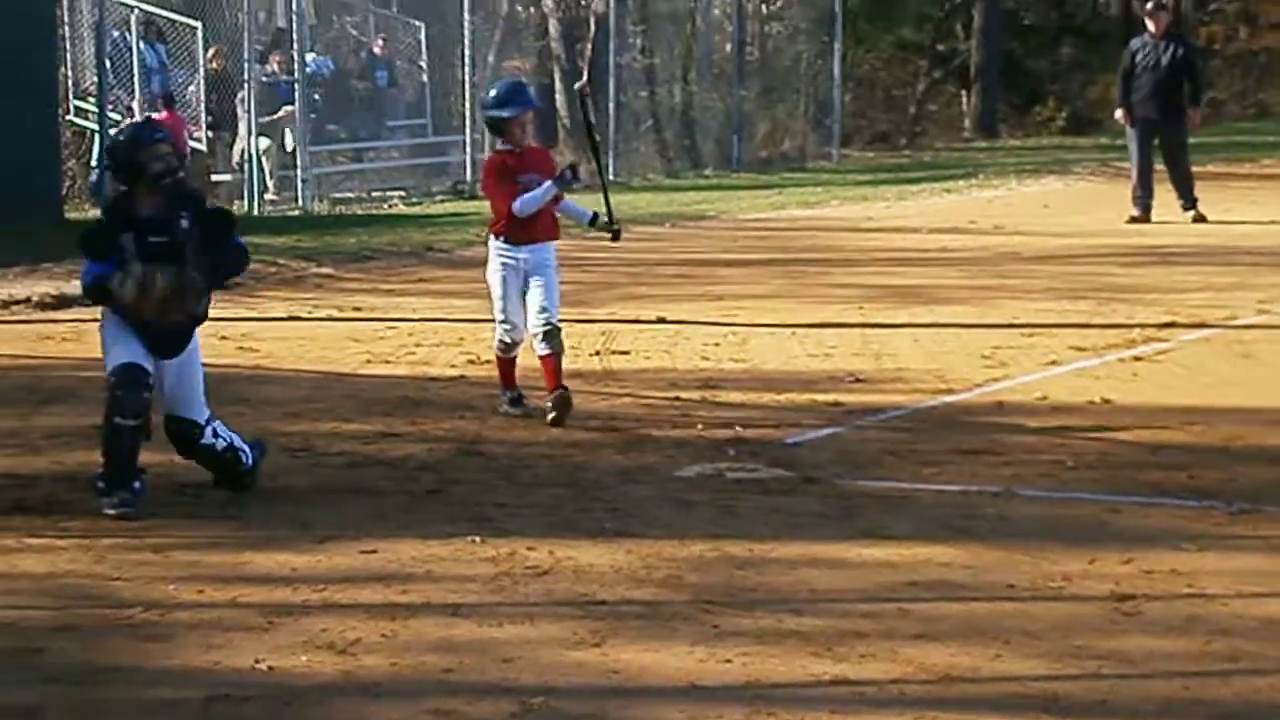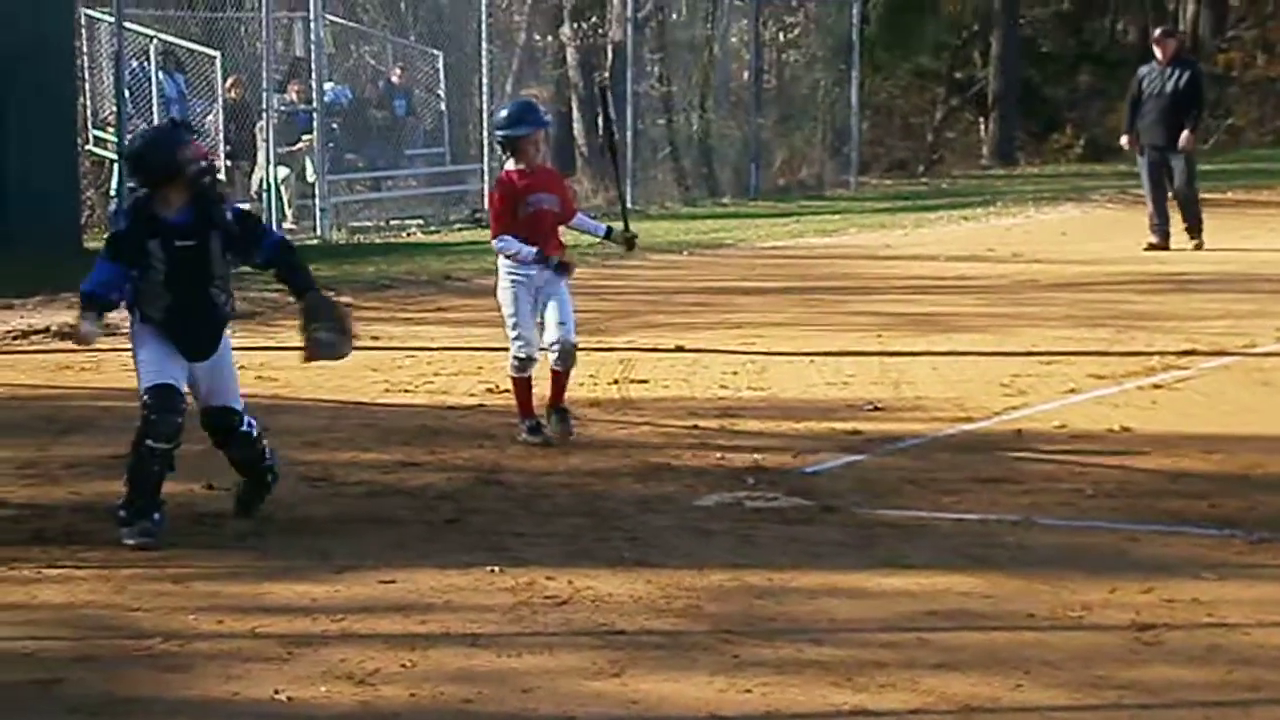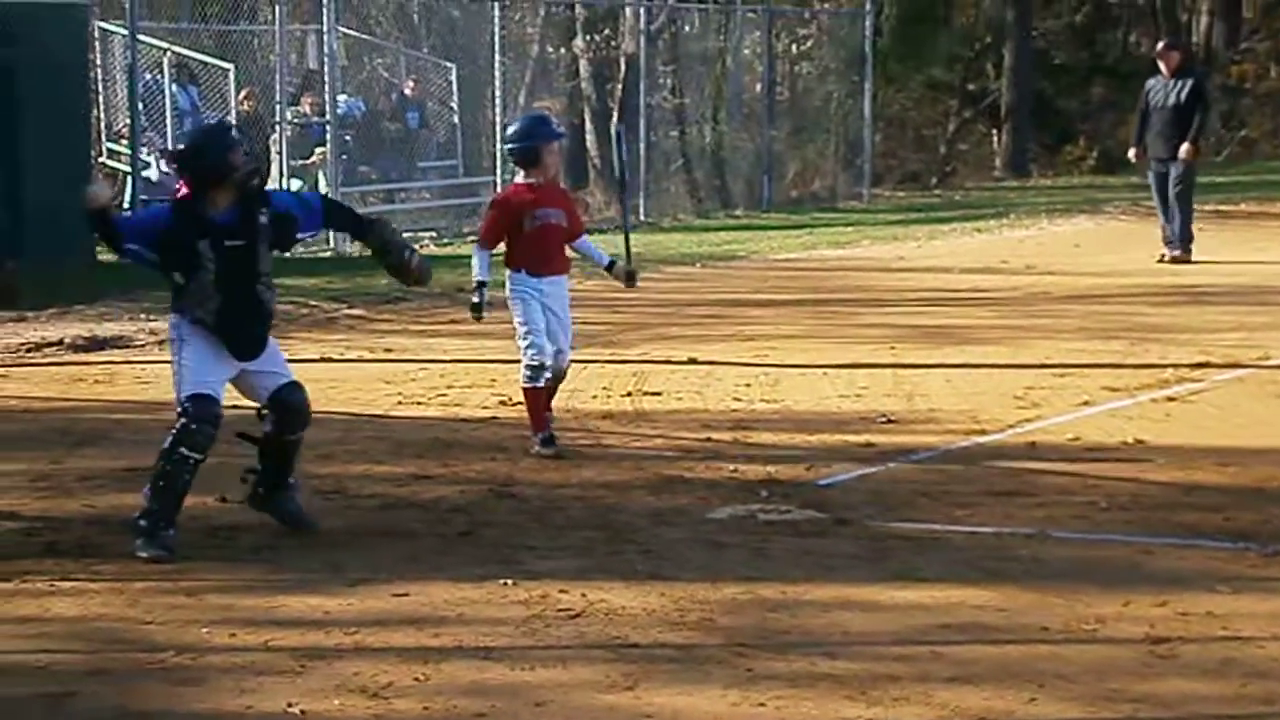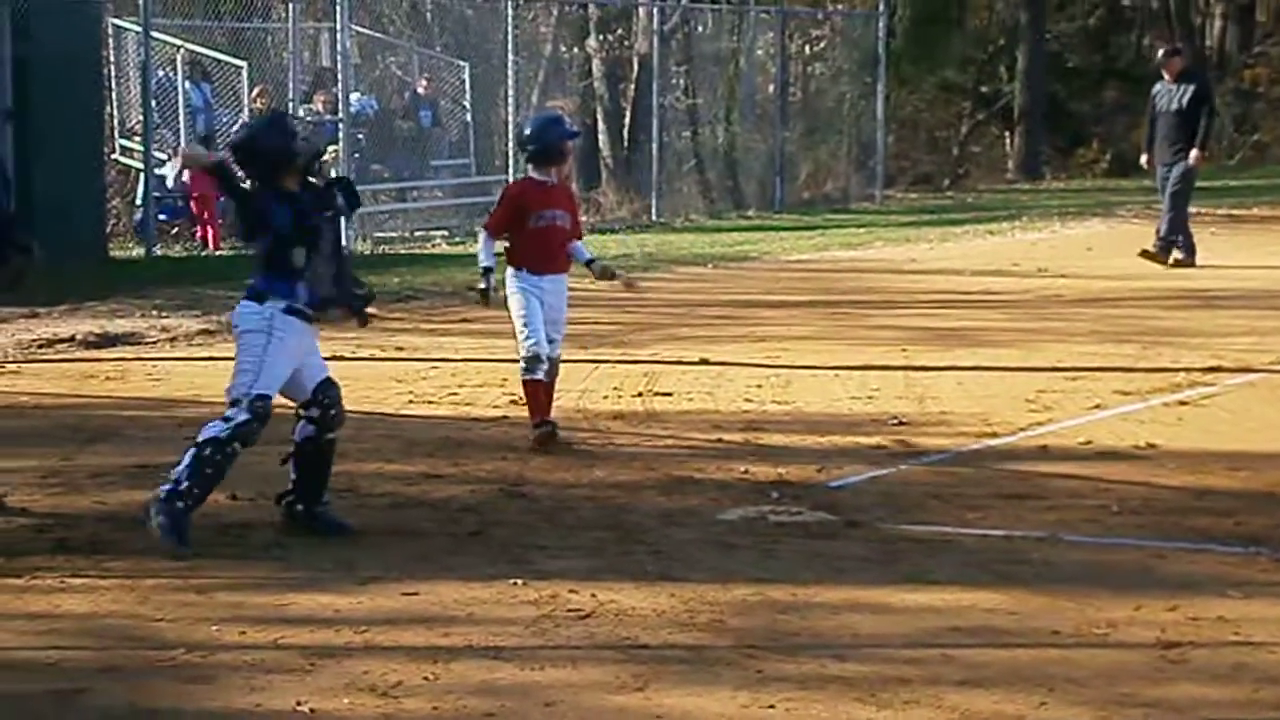
dt=0.2s
person 1, frame 1
left shoulder: (194, 210)
right shoulder: (114, 222)
left elbow: (233, 257)
right elbow: (96, 280)
left wrist: (200, 282)
right wrist: (118, 287)
left hip: (179, 332)
right hip: (129, 328)
left knee: (192, 428)
right knee: (129, 390)
left ankle: (244, 459)
right ankle: (119, 484)
person 1, frame 2
left shoulder: (219, 214)
right shoulder: (134, 224)
left elbow: (274, 250)
right elbow: (106, 277)
left wrist: (309, 293)
right wrist: (90, 317)
left hip: (209, 332)
right hip: (157, 334)
left knee: (229, 420)
right knee: (162, 413)
left ankle: (260, 475)
right ankle: (138, 513)
person 1, frame 3
left shoulder: (265, 208)
right shoulder: (177, 218)
left elbow: (323, 208)
right elbow: (122, 237)
left wrist: (374, 234)
right wrist: (101, 211)
left hip: (251, 335)
right hip: (201, 334)
left knee: (290, 405)
right knee: (198, 424)
left ankle: (271, 491)
right ankle: (153, 525)
person 1, frame 4
left shoulder: (316, 193)
right shoulder: (278, 205)
right elbow: (254, 222)
right wrist: (219, 170)
left hip: (292, 320)
right hip: (272, 318)
left knee: (325, 403)
right knee: (246, 413)
left ankle: (304, 504)
right ankle: (173, 504)
person 2, frame 1
left shoulder: (542, 157)
right shoulder: (495, 165)
left elbow: (558, 201)
right elbow: (517, 208)
left wrist: (594, 220)
right wrist: (557, 184)
left hip: (542, 252)
right hip: (506, 254)
left knee: (546, 324)
right knee: (510, 329)
left ankle: (556, 397)
right ankle: (509, 393)
person 2, frame 2
left shoulder: (552, 178)
right shoulder: (504, 186)
left elbow: (570, 216)
right elbow: (500, 241)
left wrist: (610, 233)
right wrist: (541, 256)
left hip: (553, 273)
right hip: (519, 273)
left knee: (564, 341)
right knee: (524, 347)
left ankle: (557, 408)
right ankle: (528, 421)
person 2, frame 3
left shoulder: (560, 194)
right shoulder: (510, 199)
left elbow: (577, 238)
right elbow: (483, 245)
left wrist: (611, 265)
right wrist: (480, 287)
left hip: (558, 285)
right hip: (525, 285)
left knee: (559, 358)
right knee: (537, 357)
left ankle: (543, 417)
right ankle: (541, 433)
person 2, frame 4
left shoulder: (565, 193)
right shoulder: (519, 191)
right elbow: (489, 233)
left wrist: (592, 264)
right wrist: (486, 274)
left hip: (556, 282)
right hip: (525, 281)
left knee: (552, 351)
right knee: (534, 348)
left ankle: (543, 419)
right ankle: (539, 423)
person 3, frame 1
left shoulder: (1182, 45)
right shoulder: (1135, 46)
left elbow: (1193, 77)
right elbow: (1124, 76)
left wrist: (1195, 106)
right wrist: (1122, 106)
left hip: (1173, 115)
right hip: (1139, 115)
left knee: (1178, 162)
right knee: (1140, 164)
left ankle: (1190, 206)
right ankle: (1141, 208)
person 3, frame 2
left shoulder: (1190, 70)
right shoulder: (1144, 72)
left elbow: (1197, 104)
right elbow: (1133, 103)
left wrist: (1190, 130)
right wrist: (1128, 131)
left hip: (1178, 142)
right hip: (1148, 141)
left knee: (1184, 186)
right knee: (1153, 191)
left ankle: (1195, 232)
right ankle: (1160, 235)
person 3, frame 3
left shoulder: (1194, 81)
right shoulder: (1151, 84)
left elbow: (1201, 114)
right elbow: (1142, 116)
left wrist: (1191, 142)
right wrist: (1136, 145)
left hip: (1181, 153)
right hip: (1156, 153)
left knee: (1178, 198)
right knee: (1163, 203)
left ankle: (1182, 247)
right ankle: (1174, 248)
person 3, frame 4
left shoulder: (1198, 85)
right shoulder: (1158, 89)
left elbow: (1206, 118)
left wrist: (1198, 147)
right wrist: (1147, 151)
left hip: (1187, 157)
right hip: (1163, 158)
left knee: (1175, 202)
right knee: (1173, 205)
left ankle: (1161, 248)
right ankle: (1186, 251)
